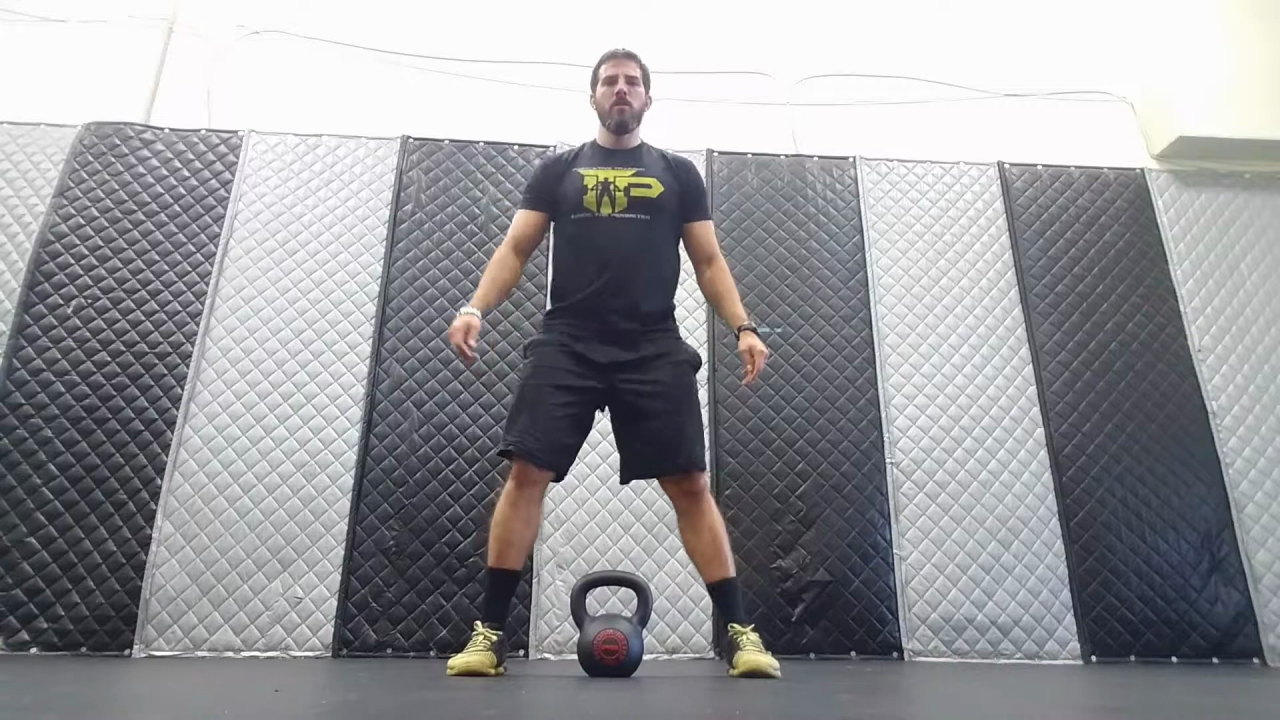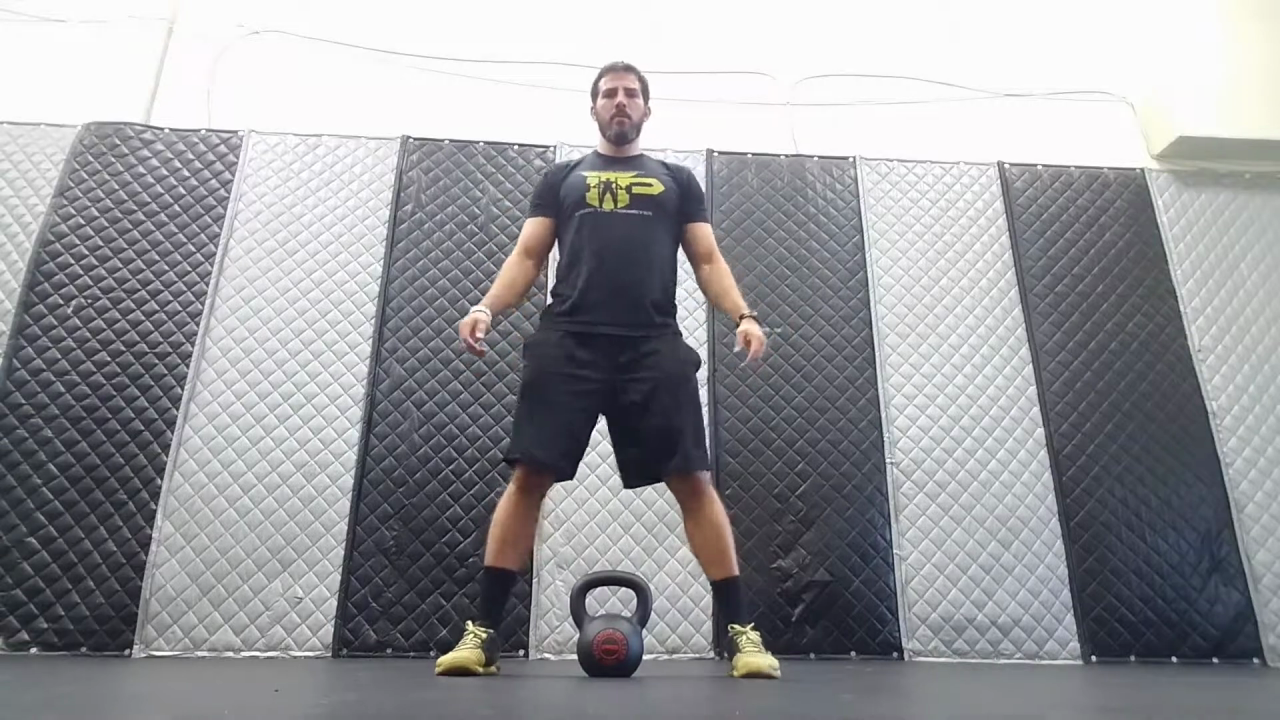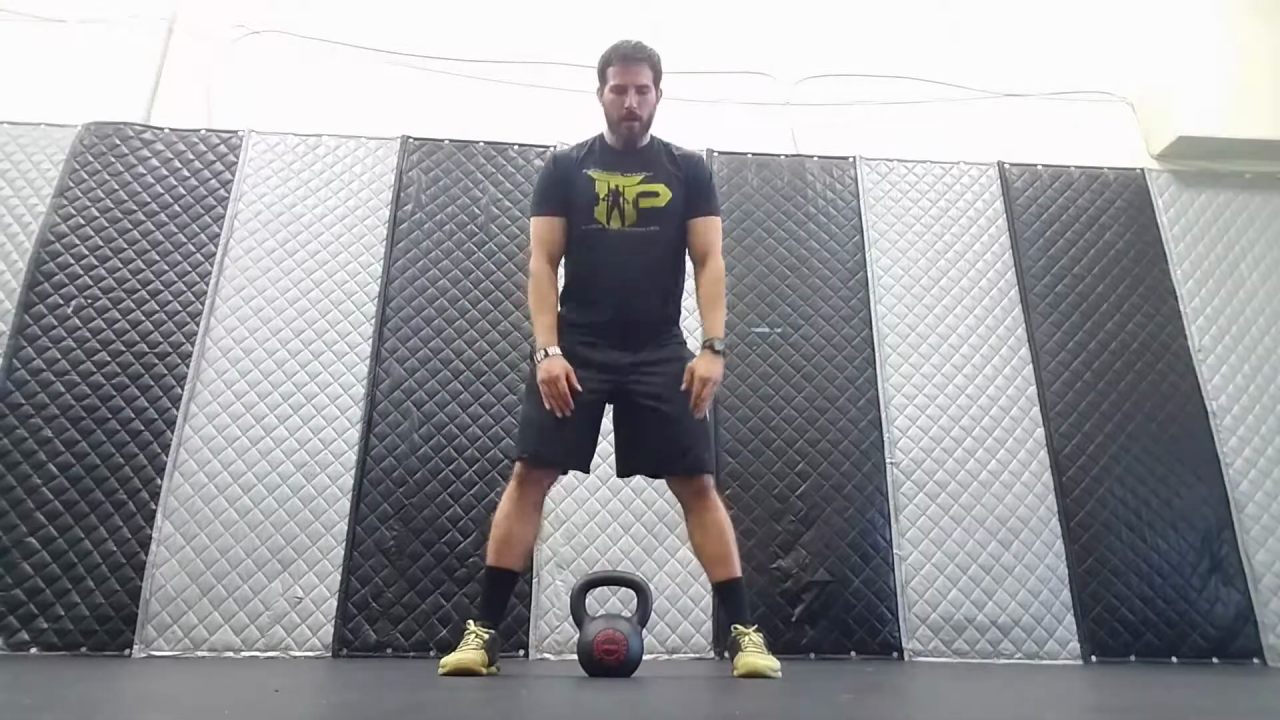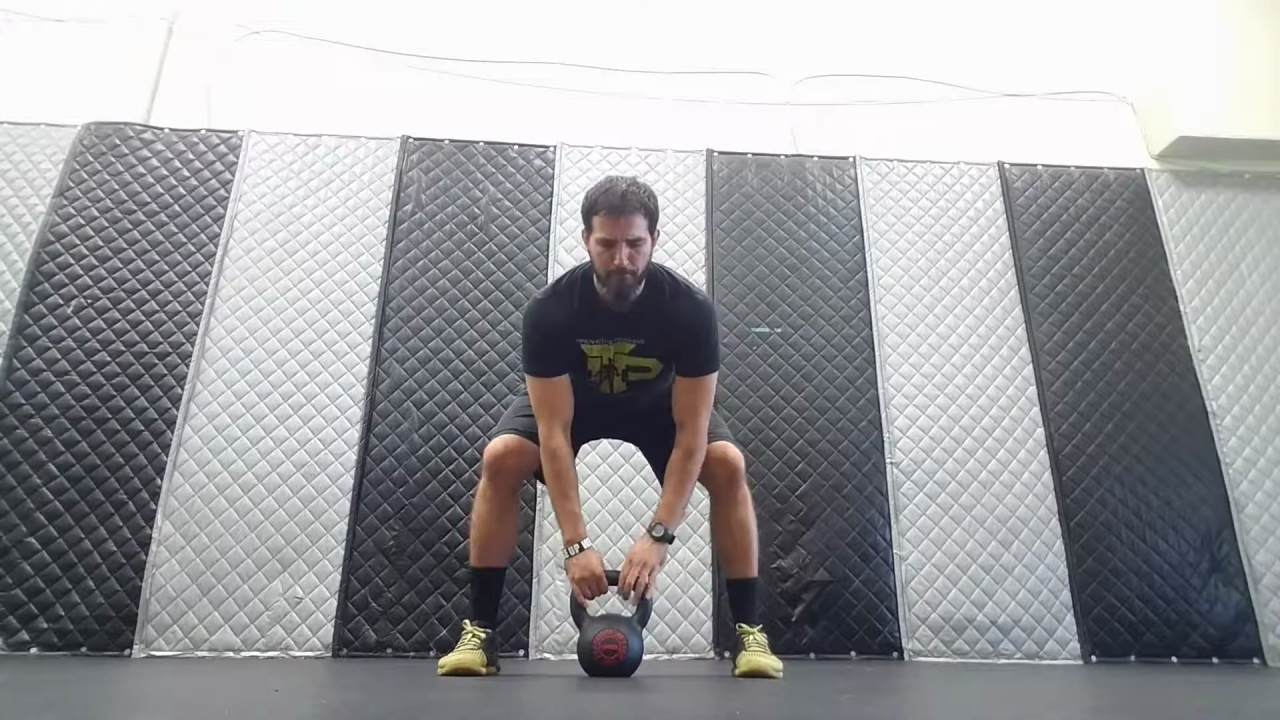
dt=0.7s
person 1, frame 1
left shoulder: (677, 173)
right shoulder: (557, 169)
left elbow: (708, 260)
right elbow: (515, 249)
left wrist: (744, 327)
right wrist: (474, 307)
left hip: (654, 349)
right hip: (566, 347)
left knee: (690, 484)
right knee: (525, 474)
left ankle: (738, 630)
right ankle: (490, 632)
person 1, frame 2
left shoulder: (676, 179)
right shoulder: (561, 176)
left elbow: (707, 260)
right elbow: (526, 256)
left wrist: (744, 317)
right wrist: (486, 308)
left hip: (654, 347)
right hip: (567, 344)
left knee: (692, 481)
right knee: (529, 476)
left ankle: (741, 630)
right ankle: (481, 631)
person 1, frame 3
left shoulder: (687, 170)
right shoulder: (565, 167)
left elbow: (709, 261)
right elbow: (542, 262)
left wrist: (712, 347)
right wrist: (548, 349)
left hip: (659, 352)
right hip: (576, 347)
left knee: (696, 484)
right knee: (530, 475)
left ankle: (743, 631)
right ankle: (483, 631)
person 1, frame 4
left shoulder: (691, 310)
right shoulder: (549, 310)
left elbow: (692, 430)
right elbow: (555, 434)
left wrist: (659, 535)
right wrist: (576, 545)
left hip: (656, 403)
right hip: (567, 401)
left knee: (727, 464)
right knee: (503, 457)
left ankle: (748, 631)
right ankle: (480, 632)
